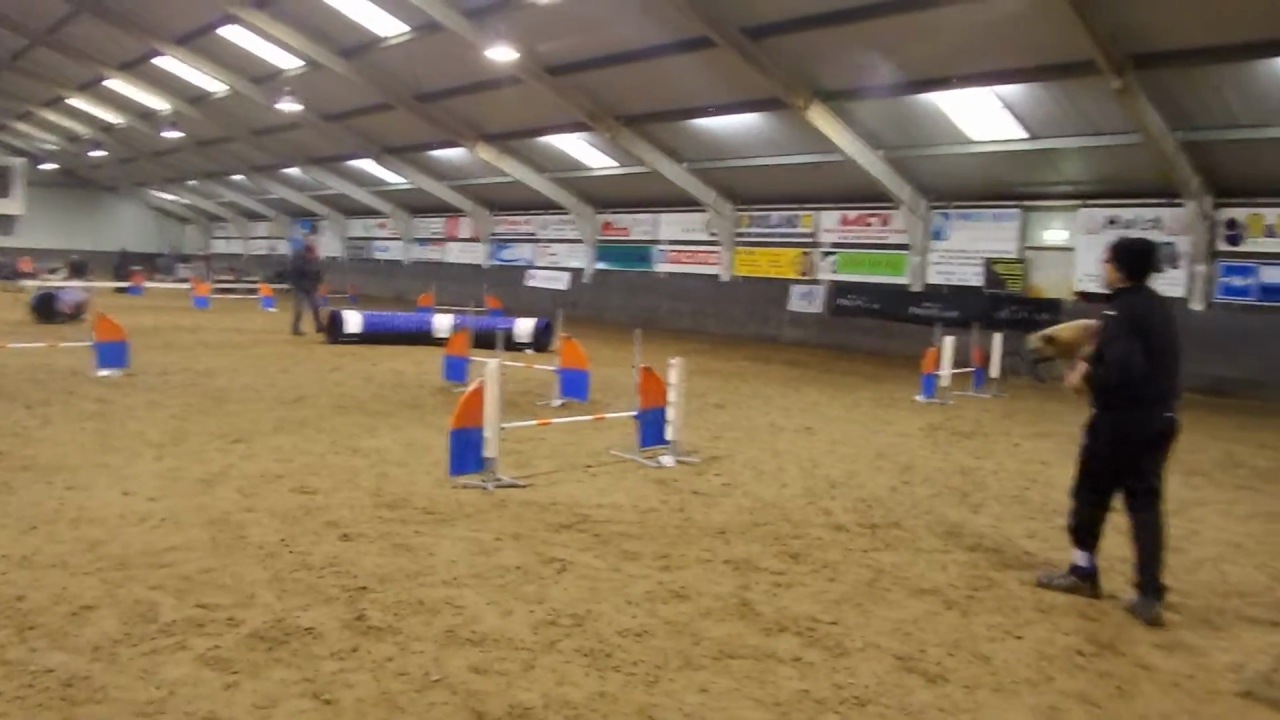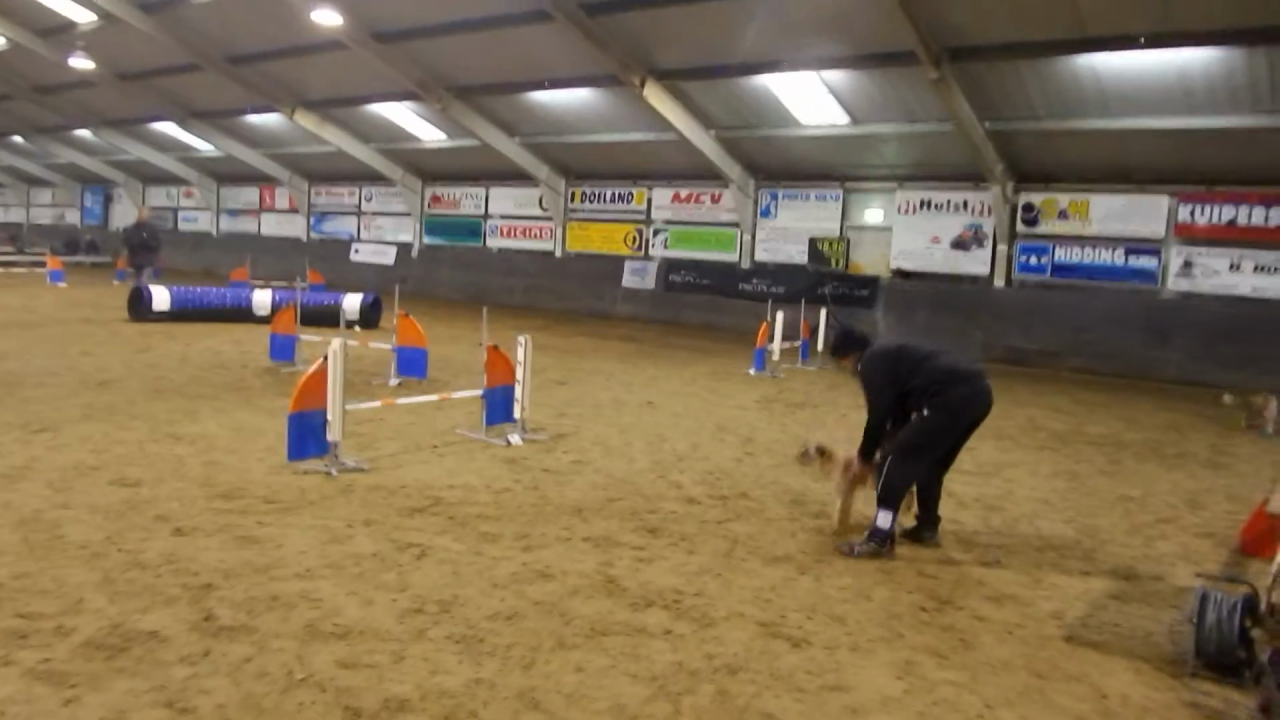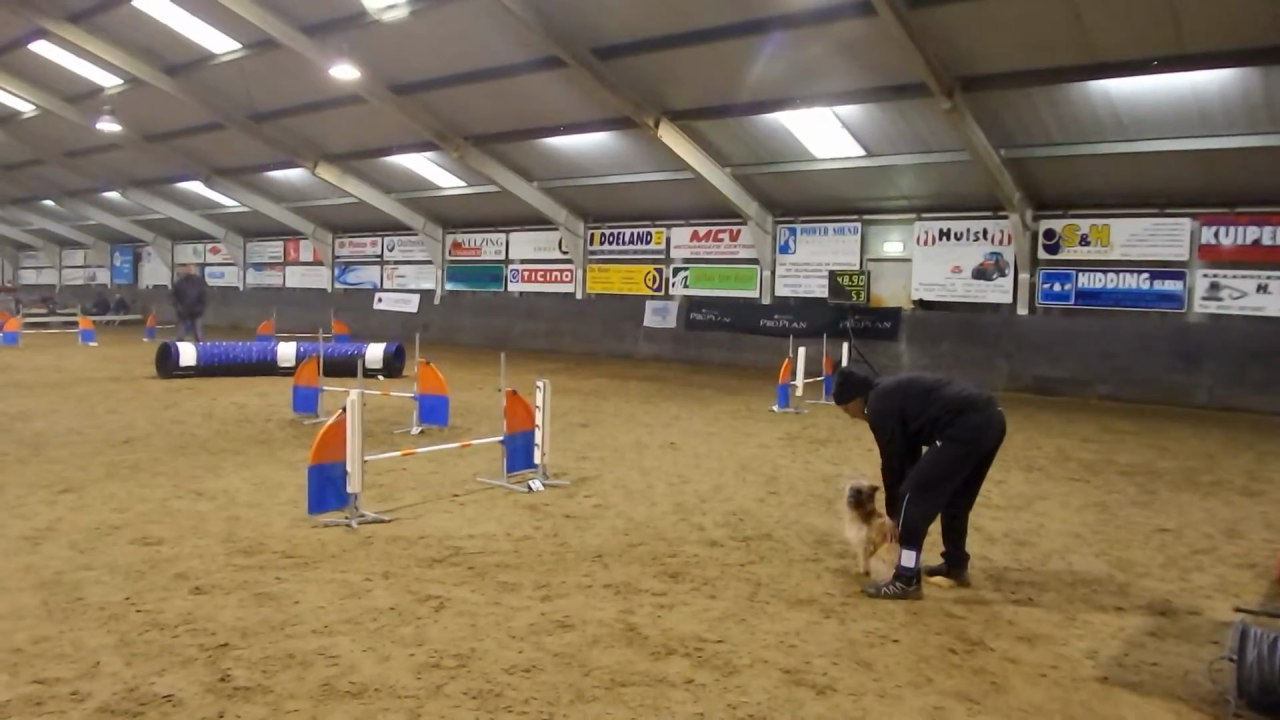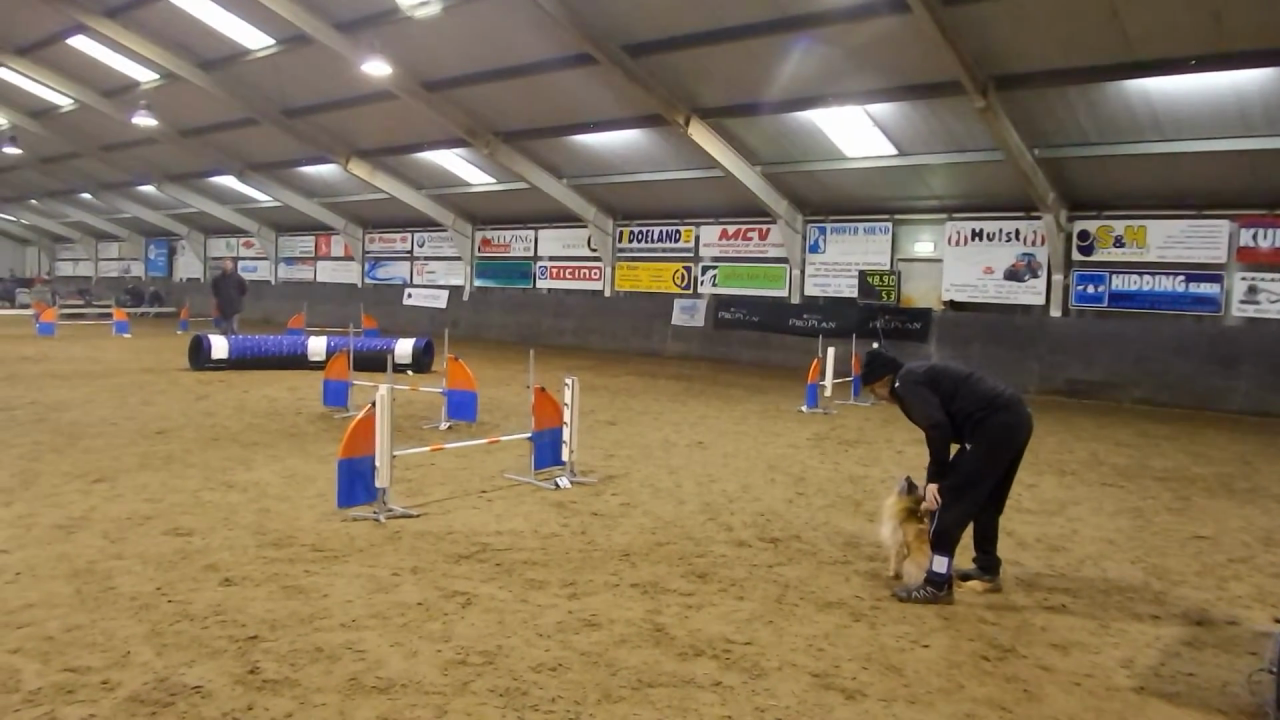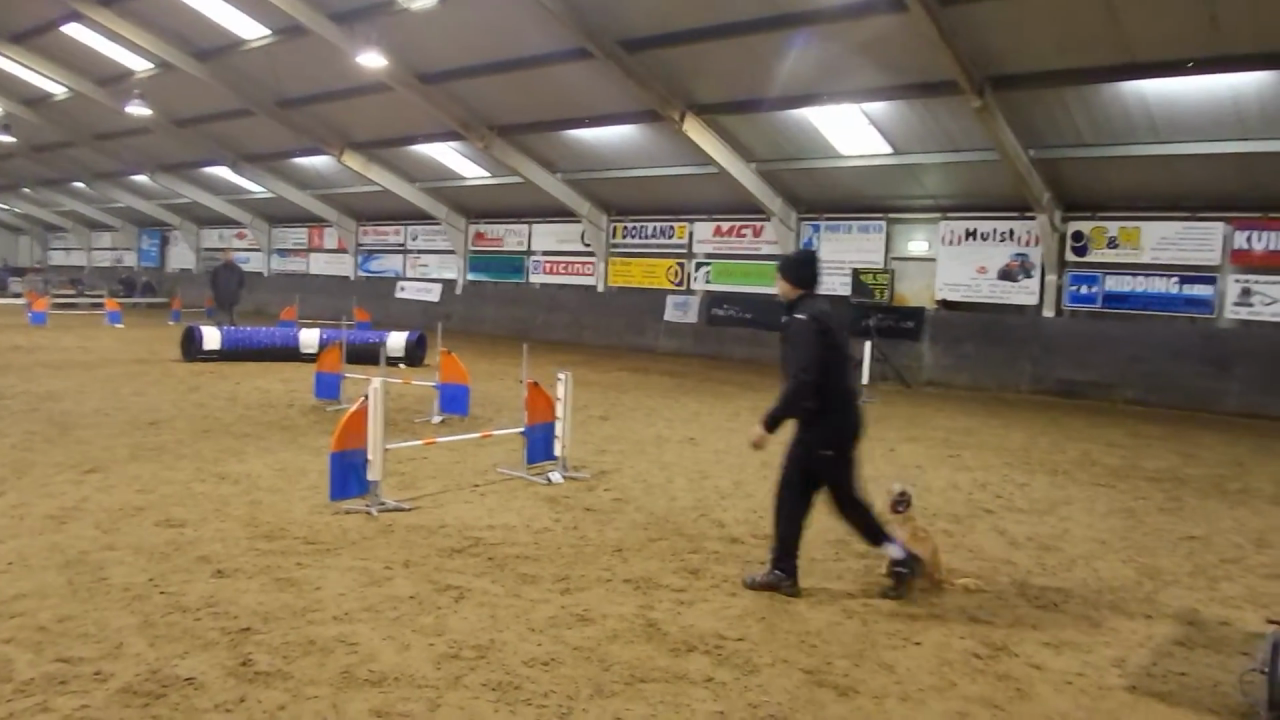
dt=1s
person 1, frame 1
left shoulder: (1121, 312)
right shoulder: (1157, 307)
left elbow: (1126, 371)
left wrist: (1087, 376)
right wrist: (1093, 362)
left hip: (1122, 419)
right hip: (1161, 418)
left knee: (1091, 495)
right knee: (1146, 504)
left ankle: (1083, 574)
right ankle: (1150, 595)
person 1, frame 2
left shoulder: (871, 363)
right shoulder: (888, 356)
left elbow: (879, 416)
right elbow: (900, 413)
left wrist: (863, 457)
right wrist: (885, 448)
left hip: (953, 398)
right hip: (977, 391)
left knee: (896, 460)
right knee: (931, 462)
left ankle: (880, 540)
right ankle: (927, 527)
person 1, frame 3
left shoulder: (879, 404)
right shoulder: (894, 391)
left elbow: (892, 460)
right elbow: (910, 452)
left wrist: (893, 511)
right wrist: (900, 506)
left hip: (966, 427)
right hip: (991, 418)
left knee: (914, 497)
right knee: (955, 498)
left ankle: (906, 581)
right ankle: (955, 566)
person 1, frame 4
left shoulder: (907, 383)
right shoulder: (920, 376)
left elbow: (937, 428)
right elbow: (943, 426)
left wrist: (935, 478)
right wrist: (938, 476)
left hip: (994, 426)
right hip: (1016, 418)
left knee: (949, 501)
right knee: (987, 500)
left ankle: (937, 584)
right ankle: (987, 569)
person 1, frame 5
left shoulder: (804, 319)
right shoulder: (817, 314)
left elbow: (802, 382)
left wrist: (769, 423)
left hip: (828, 422)
right hip: (828, 418)
left knee: (843, 497)
right knee: (792, 494)
left ankle: (902, 562)
right ankle: (783, 572)
